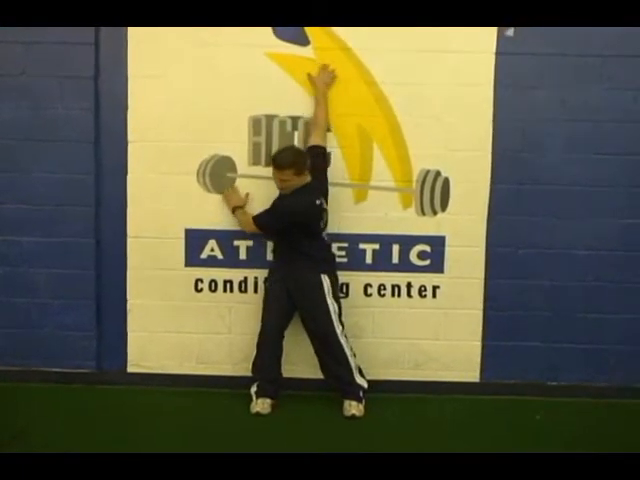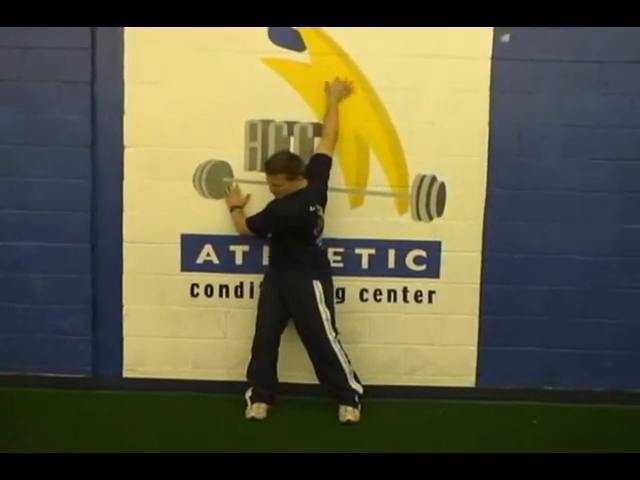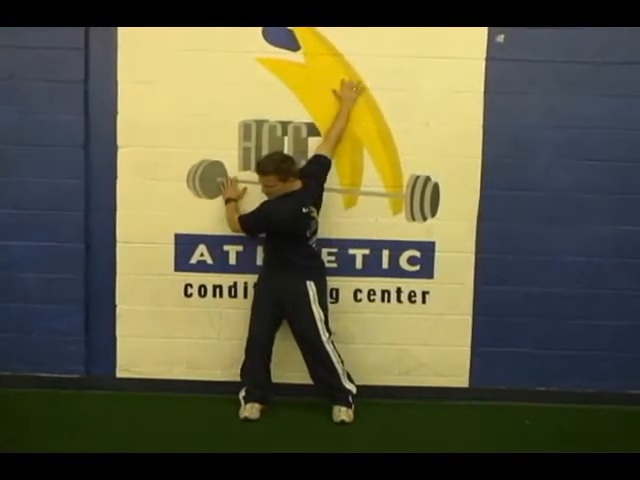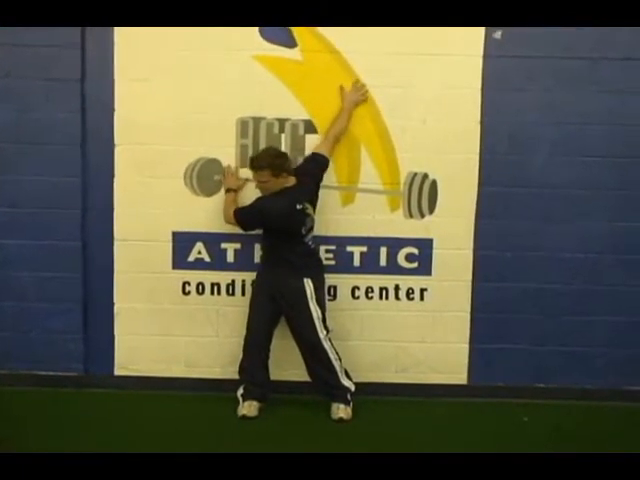
dt=0.5s
person 1, frame 1
left shoulder: (291, 205)
right shoulder: (317, 171)
left elbow: (252, 225)
right elbow: (318, 131)
left wrist: (236, 206)
right wrist: (321, 91)
left hip: (313, 275)
right hip: (283, 271)
left knee: (328, 334)
right knee: (270, 331)
left ankle: (354, 392)
right ankle: (264, 391)
person 1, frame 2
left shoulder: (284, 210)
right shoulder: (316, 178)
left elbow: (245, 227)
right elbow: (328, 139)
left wrist: (235, 206)
right wrist: (332, 100)
left hip: (308, 281)
right hip: (278, 277)
left knee: (322, 339)
right knee: (265, 336)
left ankle: (349, 397)
right ankle: (260, 396)
person 1, frame 3
left shoulder: (275, 211)
right shoulder: (312, 179)
left elbow: (236, 224)
right elbow: (330, 141)
left wrist: (231, 200)
right wrist: (346, 105)
left hip: (303, 282)
right hip: (272, 278)
left knee: (316, 340)
right knee: (258, 338)
left ankle: (343, 397)
right ankle: (254, 396)
person 1, frame 4
left shoulder: (270, 208)
right shoulder: (307, 176)
left elbow: (231, 217)
right elbow: (330, 139)
left wrist: (231, 190)
right wrist: (348, 106)
left hip: (300, 279)
right hip: (270, 275)
left knee: (314, 338)
right knee: (256, 335)
left ankle: (341, 395)
right ankle: (252, 394)
